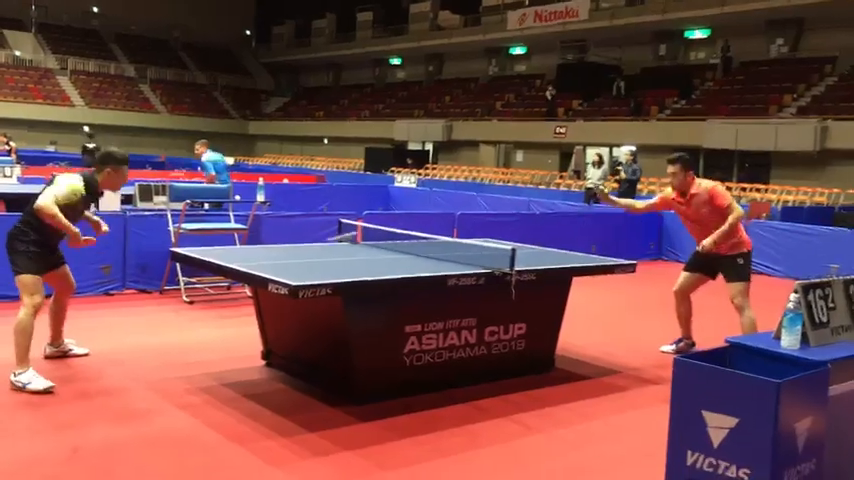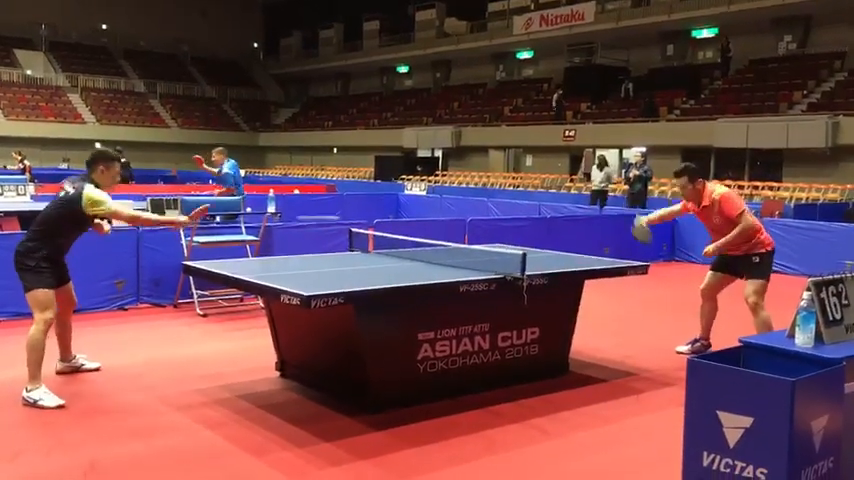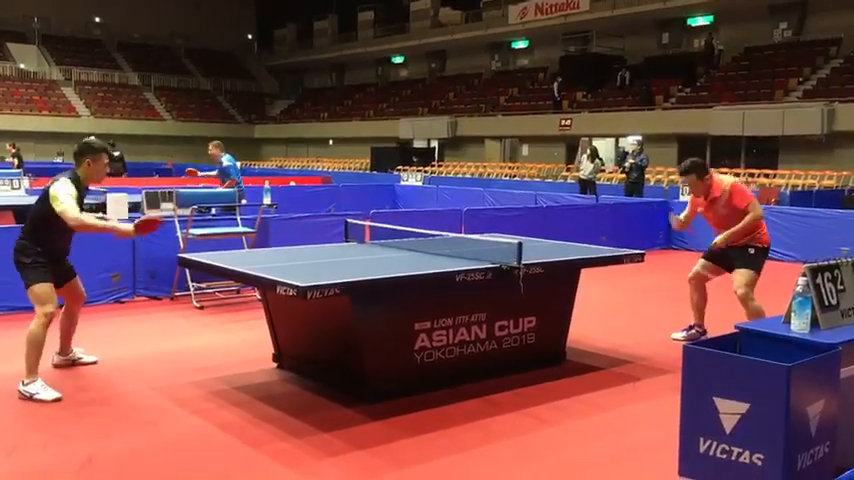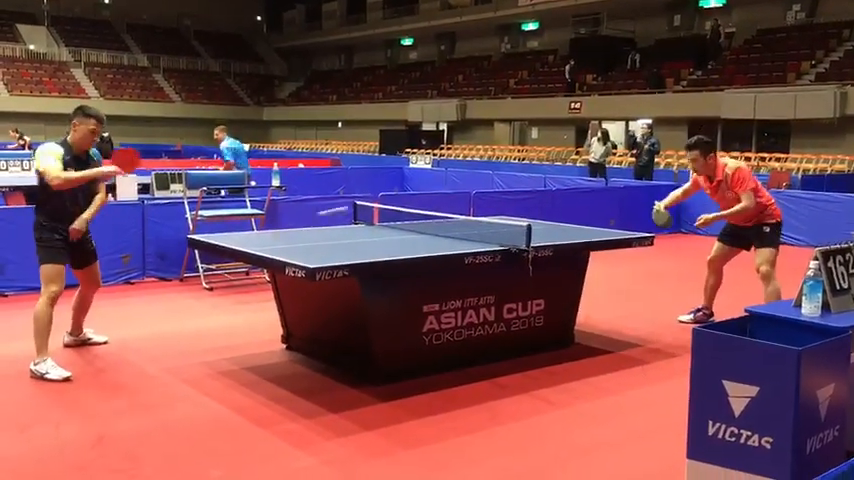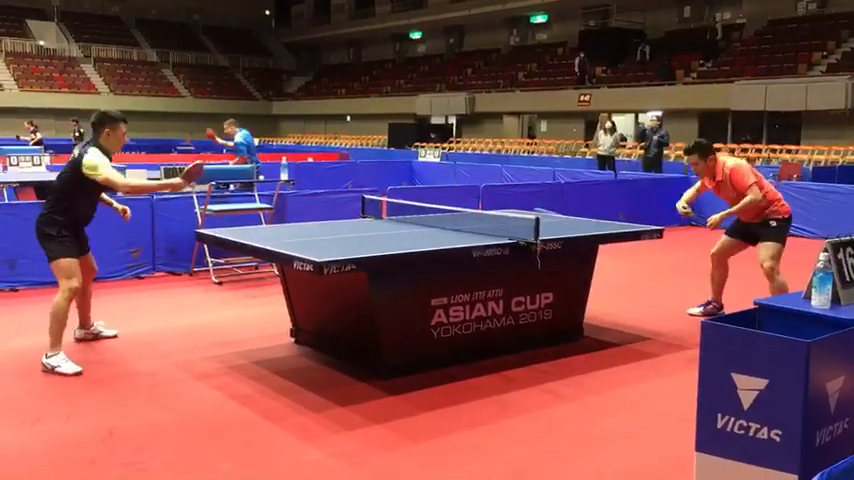
dt=1s
person 1, frame 1
left shoulder: (91, 187)
right shoulder: (74, 183)
right elbow: (42, 206)
left wrist: (93, 220)
right wrist: (72, 231)
left hip: (45, 243)
right hip: (25, 242)
left knee: (66, 288)
right knee: (33, 302)
left ankle: (56, 344)
right ankle: (21, 372)
person 1, frame 2
left shoulder: (75, 184)
right shoulder: (89, 193)
right elbow: (130, 217)
left wrist: (95, 223)
right wrist: (178, 220)
left hip: (48, 255)
right hip: (33, 258)
left knee: (66, 306)
right knee: (45, 317)
left ankle: (67, 360)
right ankle: (33, 389)
person 1, frame 3
left shoulder: (77, 184)
right shoulder: (63, 186)
right elbow: (75, 220)
left wrist: (100, 219)
right wrist: (116, 228)
left hip: (53, 254)
right hip: (32, 255)
left knee: (77, 299)
right knee: (46, 311)
left ankle: (65, 353)
right ankle: (30, 382)
person 1, frame 4
left shoulder: (91, 158)
right shoulder: (50, 151)
left elbow: (100, 194)
right elbow: (56, 182)
left wrist: (85, 217)
right wrist: (99, 172)
left hip: (79, 231)
right hip: (51, 232)
left knee: (92, 284)
right knee: (52, 291)
left ankle: (76, 333)
right ankle: (40, 361)
person 1, frame 5
left shoulder: (92, 152)
right shoulder: (93, 158)
right elbow: (125, 186)
left wrist: (113, 204)
right wrist: (174, 183)
left hip: (70, 226)
right hip: (55, 228)
left knee: (88, 274)
right knee: (71, 285)
left ankle: (85, 328)
right ankle: (52, 354)
person 2, frame 1
left shoulder: (709, 189)
right shoulder: (671, 196)
left elbow: (738, 214)
right elbow: (641, 206)
left wrist: (715, 238)
right wrist: (611, 200)
left hip: (735, 250)
right hip: (707, 251)
left knee: (740, 302)
right knee: (680, 291)
right ankle: (687, 340)
person 2, frame 2
left shoulder: (721, 196)
right shoulder: (693, 201)
left elbow: (748, 225)
right elbow: (671, 211)
left wrist: (718, 244)
right wrist: (647, 220)
left hip: (756, 248)
right hip: (731, 251)
left knee: (753, 300)
right knee: (706, 291)
right ankle: (703, 341)
person 2, frame 3
left shoulder: (730, 186)
right shoulder: (698, 194)
left elbow: (757, 214)
right elbow: (685, 221)
left wrist: (727, 235)
right wrist: (677, 223)
left hip: (752, 242)
right hip: (727, 243)
left knee: (742, 292)
right knee: (695, 278)
right ankle: (698, 328)
person 2, frame 4
left shoulder: (735, 170)
right shoulder: (701, 176)
left elbow: (749, 205)
right elbow: (683, 191)
left wrist: (714, 217)
right wrist: (663, 204)
left hip: (765, 219)
right hip: (738, 222)
left knee: (765, 270)
right knee: (713, 261)
right ankle: (706, 311)
person 2, frame 5
left shoulder: (734, 168)
right shoulder: (709, 175)
left elbow: (755, 198)
right elbow: (695, 190)
left wrist: (722, 216)
right wrist: (682, 203)
left hip: (773, 214)
right hip: (749, 219)
left knee: (768, 266)
right knee: (717, 255)
right ankle: (715, 304)
